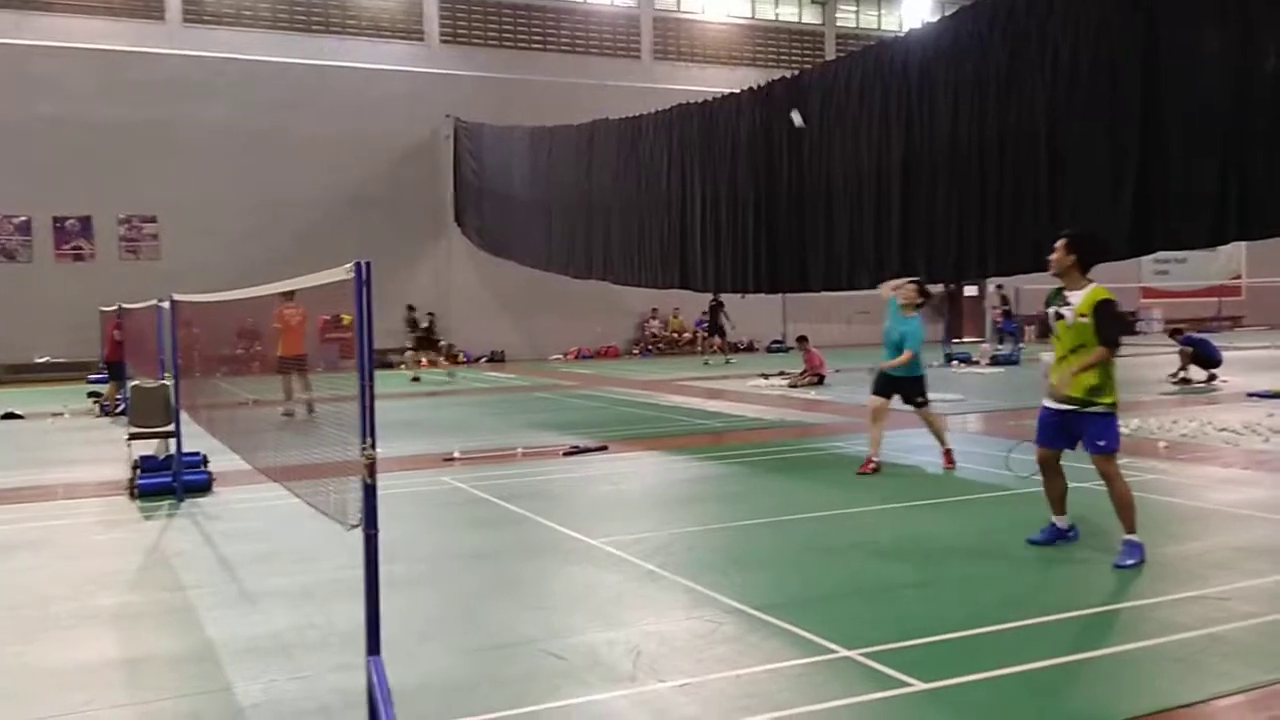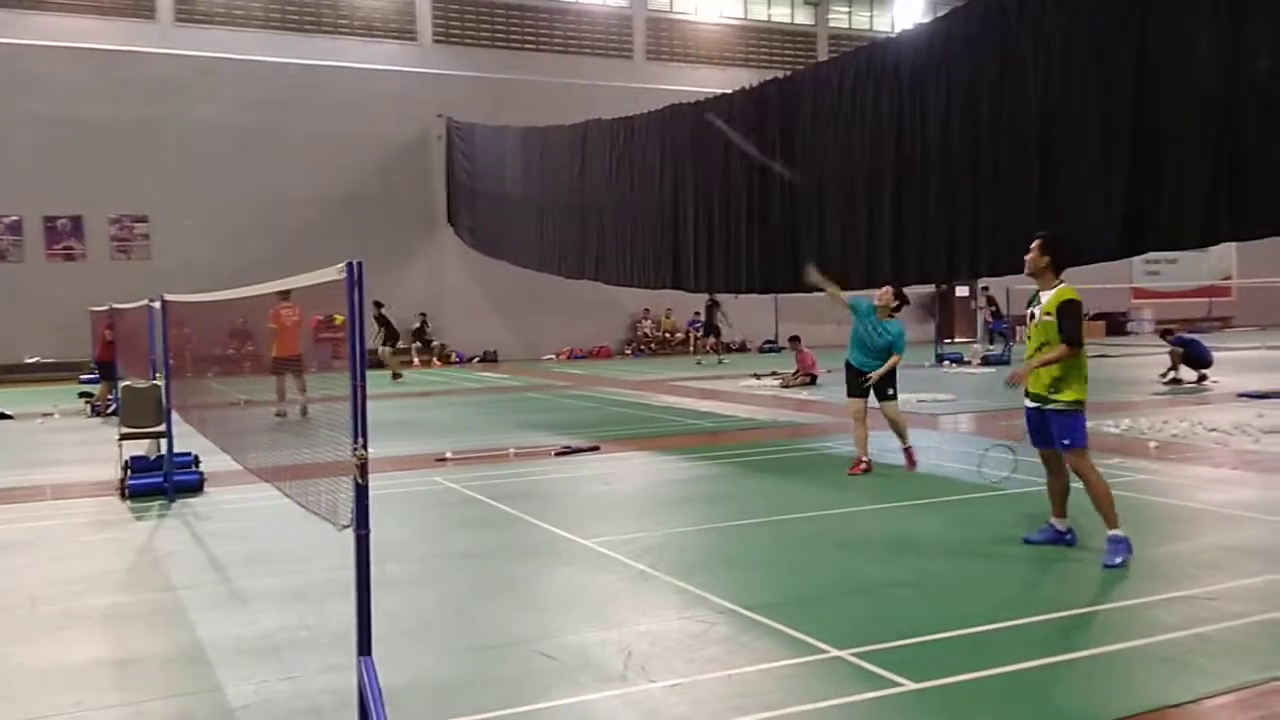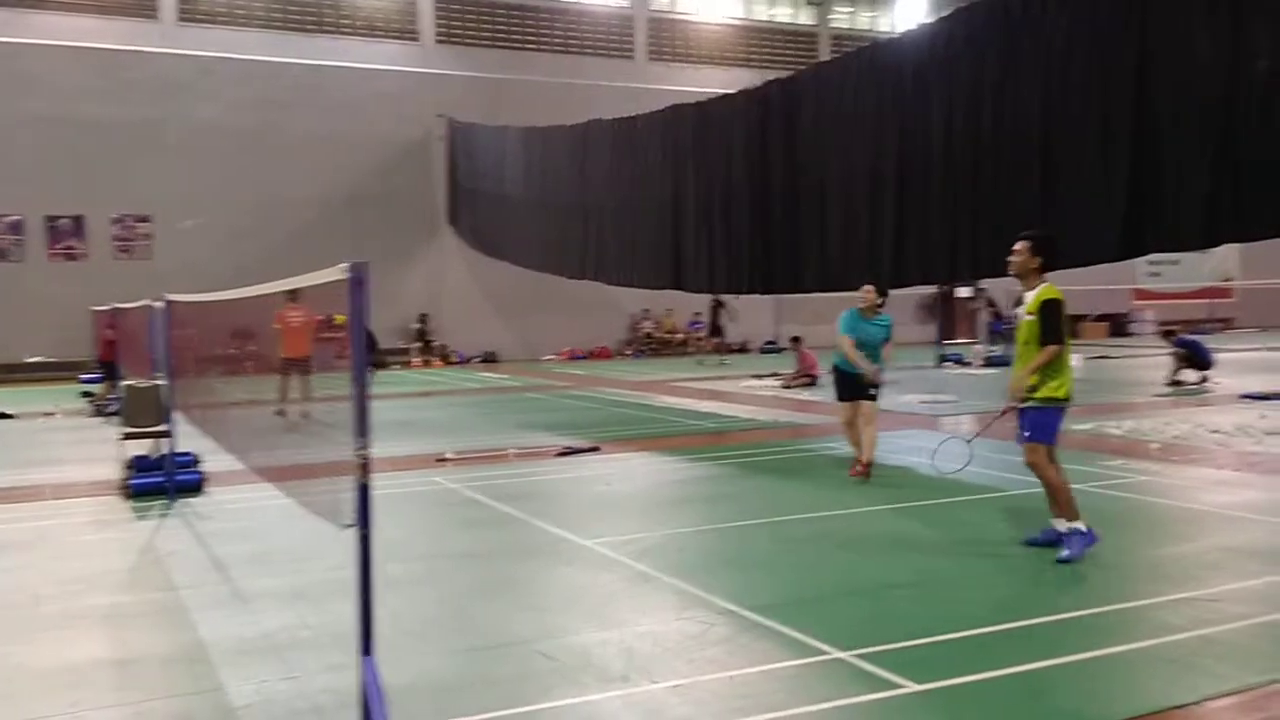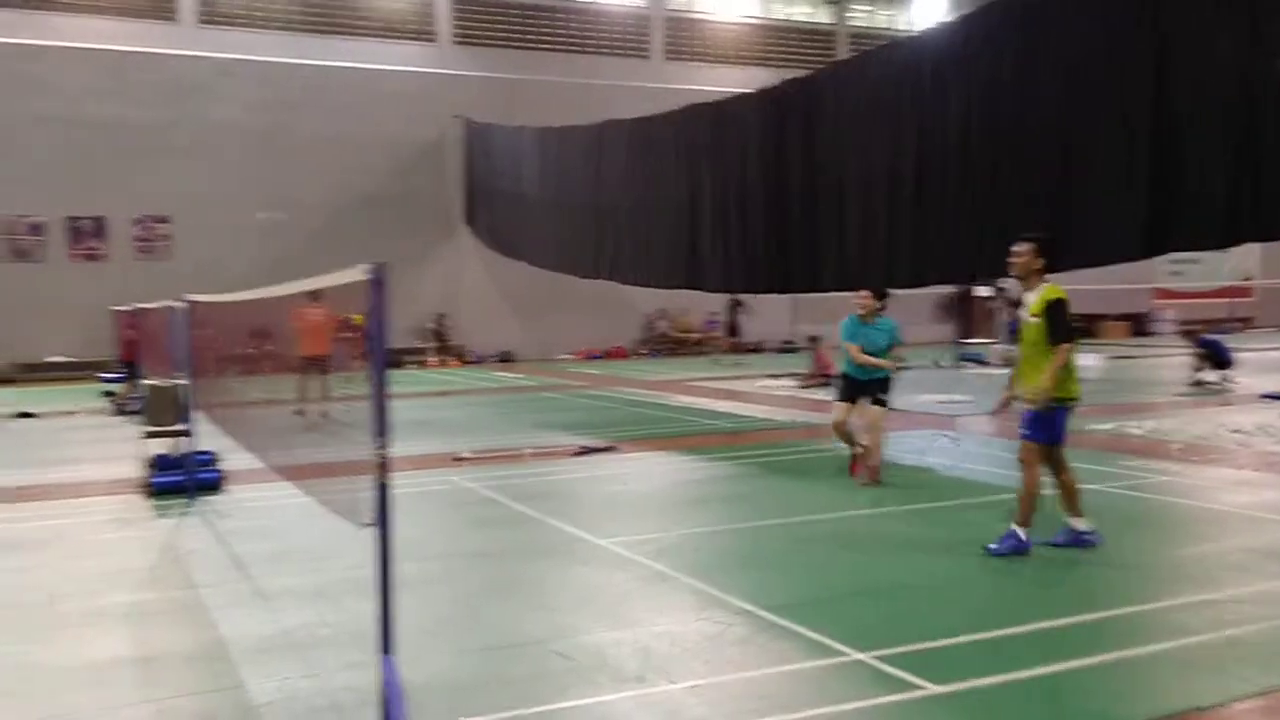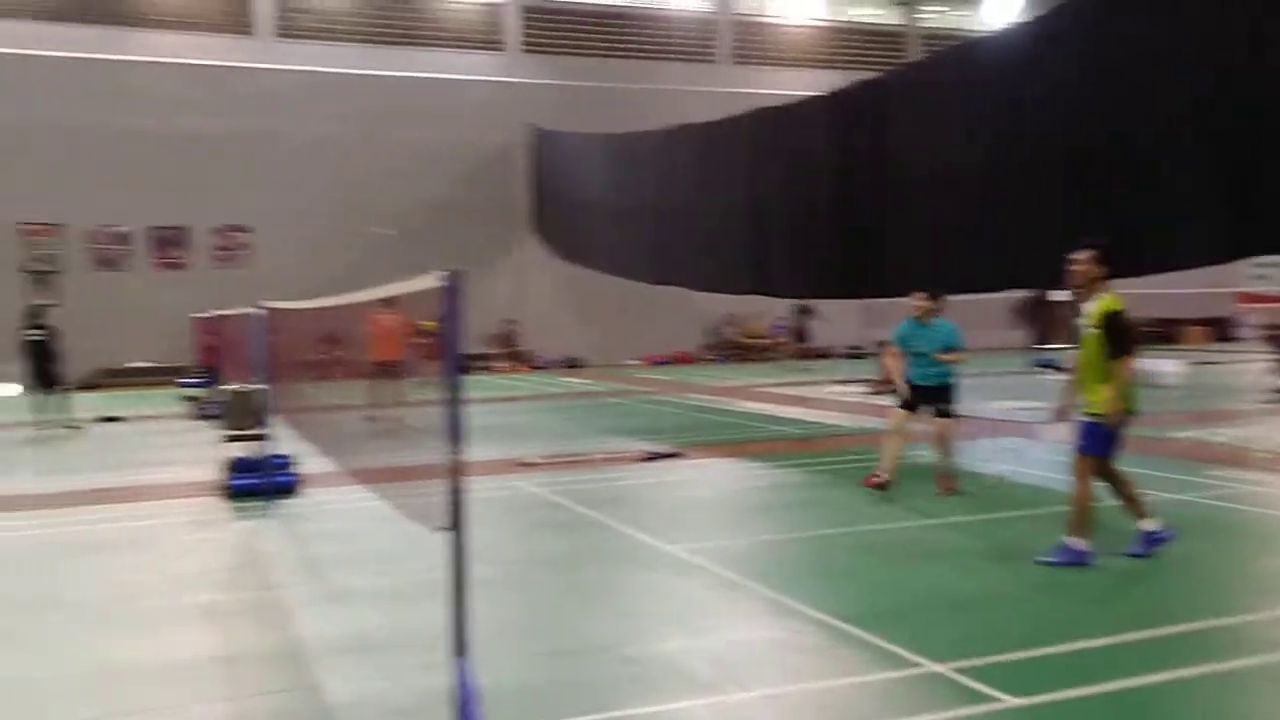
dt=0.2s
person 1, frame 1
left shoulder: (1101, 301)
right shoulder: (1054, 298)
left elbow: (1107, 349)
left wrist: (1070, 374)
left hip: (1094, 401)
right hip: (1057, 399)
left knee: (1107, 469)
right knee: (1046, 460)
left ankle: (1132, 541)
right ankle: (1061, 525)
person 1, frame 2
left shoulder: (1067, 299)
right shoulder: (1035, 299)
left elbow: (1071, 347)
left wrist: (1029, 366)
left hip: (1064, 399)
right hip: (1037, 397)
left knee: (1079, 465)
right knee: (1051, 462)
left ankle: (1116, 538)
right ankle: (1060, 527)
person 1, frame 3
left shoulder: (1049, 298)
right shoulder: (1025, 298)
left elbow: (1055, 346)
left wrist: (1022, 377)
right wrist: (1018, 389)
left hip: (1047, 395)
right hip: (1031, 395)
left knee: (1037, 459)
right knee: (1045, 460)
left ankle: (1078, 529)
right ankle: (1060, 527)
person 1, frame 4
left shoulder: (1052, 299)
right shoulder: (1026, 299)
left elbow: (1065, 345)
left wrist: (1047, 383)
right wrist: (1012, 388)
left hip: (1051, 394)
right hip: (1037, 395)
left knee: (1028, 458)
right knee: (1052, 459)
left ankle: (1020, 534)
right ankle: (1081, 528)
person 1, frame 5
left shoulder: (1110, 310)
right shoulder: (1086, 308)
left elbow: (1125, 358)
left wrist: (1115, 400)
right wrist: (1069, 396)
left hip: (1107, 407)
right hip: (1096, 404)
left knee: (1083, 470)
right knee: (1103, 469)
left ankle: (1077, 545)
right ankle: (1151, 528)
person 2, frame 1
left shoulder: (913, 327)
right shoulder: (894, 306)
left elbow: (907, 357)
right elbow: (884, 288)
left wrist: (885, 364)
right wrist: (905, 281)
left hip: (911, 376)
right hip: (887, 374)
left knee: (927, 416)
right knee: (876, 411)
left ankle: (946, 450)
right ankle: (873, 459)
person 2, frame 2
left shoulder: (896, 329)
right shoulder: (864, 307)
left elbow: (896, 357)
right elbow: (838, 297)
left wrist: (880, 372)
right wrist: (818, 279)
left hip: (883, 372)
right hip: (855, 368)
left knee: (892, 414)
right knee: (858, 414)
left ankle: (906, 447)
right ankle: (863, 458)
person 2, frame 3
left shoulder: (885, 322)
right shoulder: (848, 317)
right elbow: (846, 347)
left wrist: (883, 358)
right wrist: (864, 366)
left hip: (871, 374)
right hip: (844, 371)
left knee: (867, 418)
right knee: (848, 419)
left ankle: (866, 463)
right ankle: (860, 457)
person 2, frame 4
left shoulder: (889, 326)
right shoulder: (849, 324)
left elbow: (895, 350)
right elbow: (854, 356)
left wrist: (892, 359)
right wrist: (882, 363)
left hip: (878, 379)
right hip: (852, 377)
left knee: (874, 423)
right knee: (837, 421)
left ankle: (873, 468)
right ankle: (858, 449)
person 2, frame 5
left shoulder: (948, 329)
right shoulder: (906, 328)
left elbow: (961, 356)
right elbow: (893, 357)
left wrist: (945, 358)
right wrist: (899, 382)
left hip: (940, 386)
right hip: (911, 386)
left knee: (943, 433)
right knee: (896, 428)
left ankle: (947, 475)
right ankle: (883, 475)
